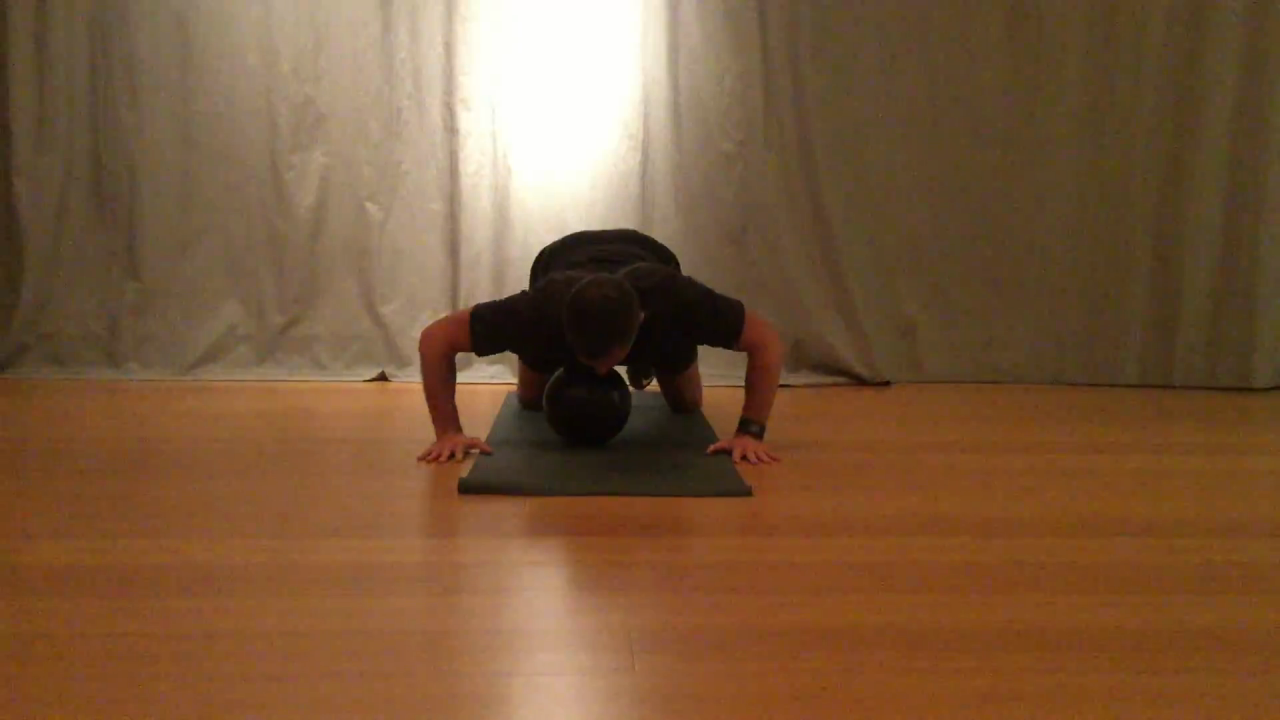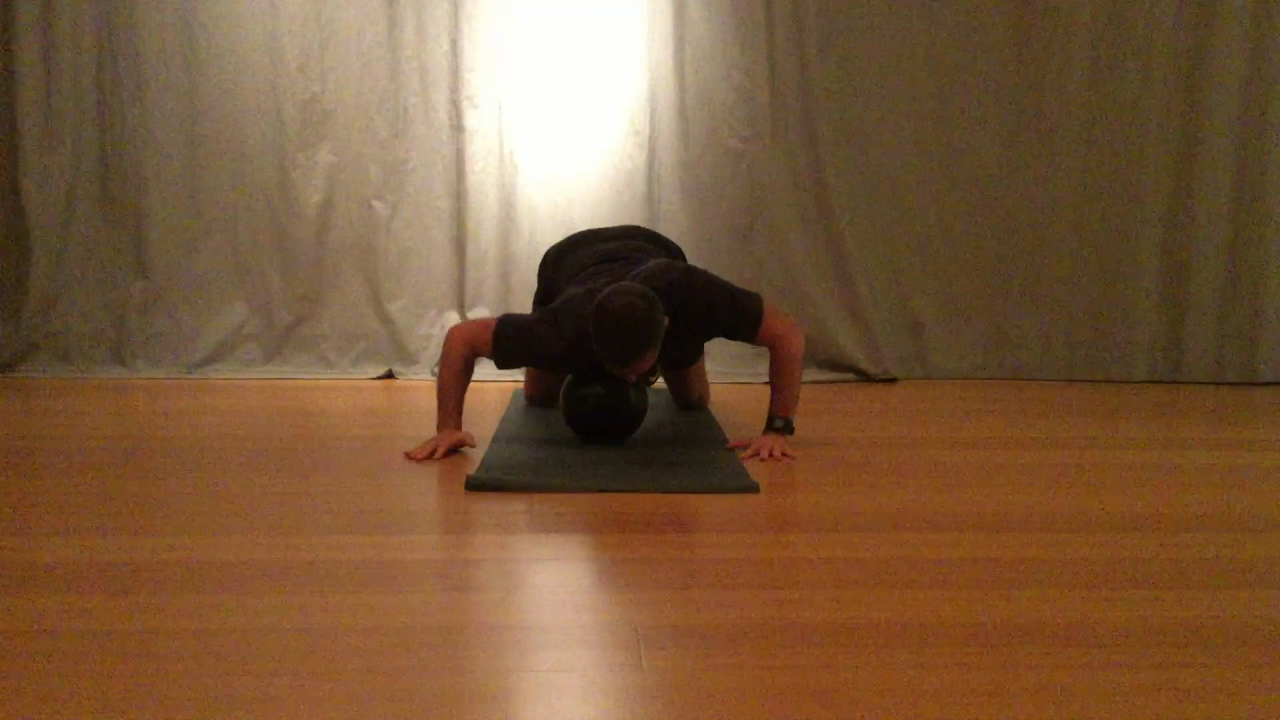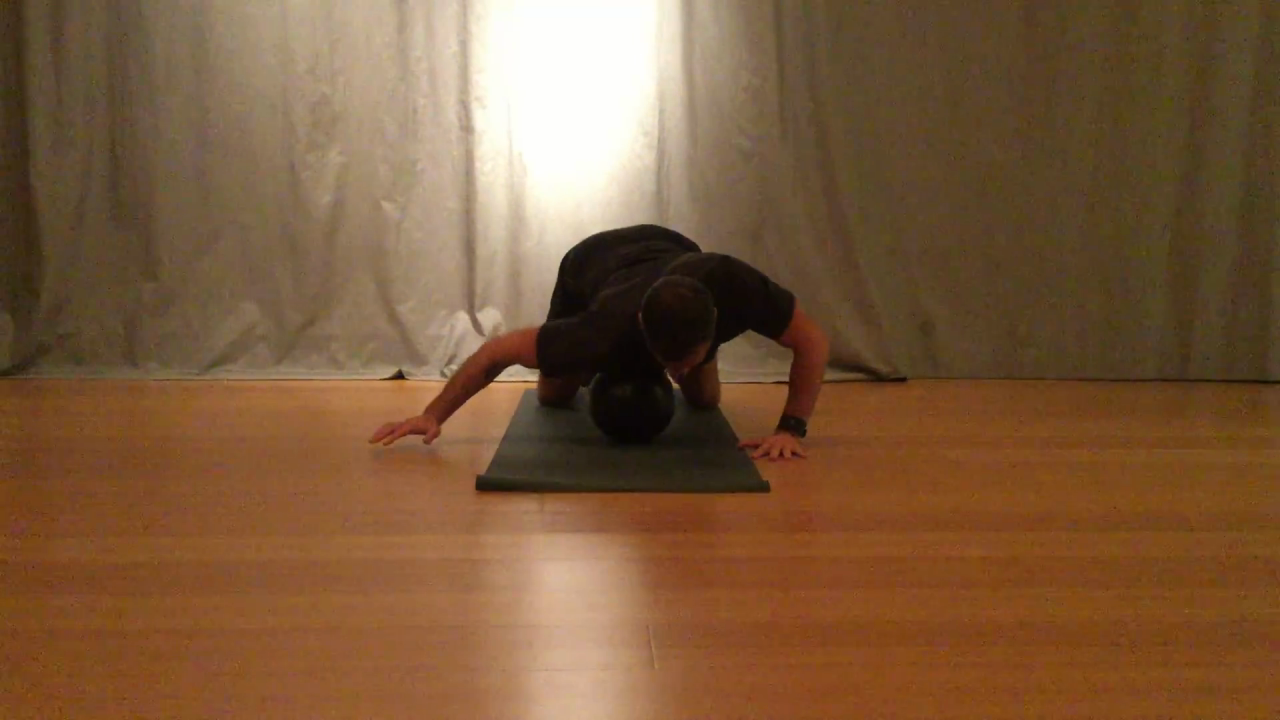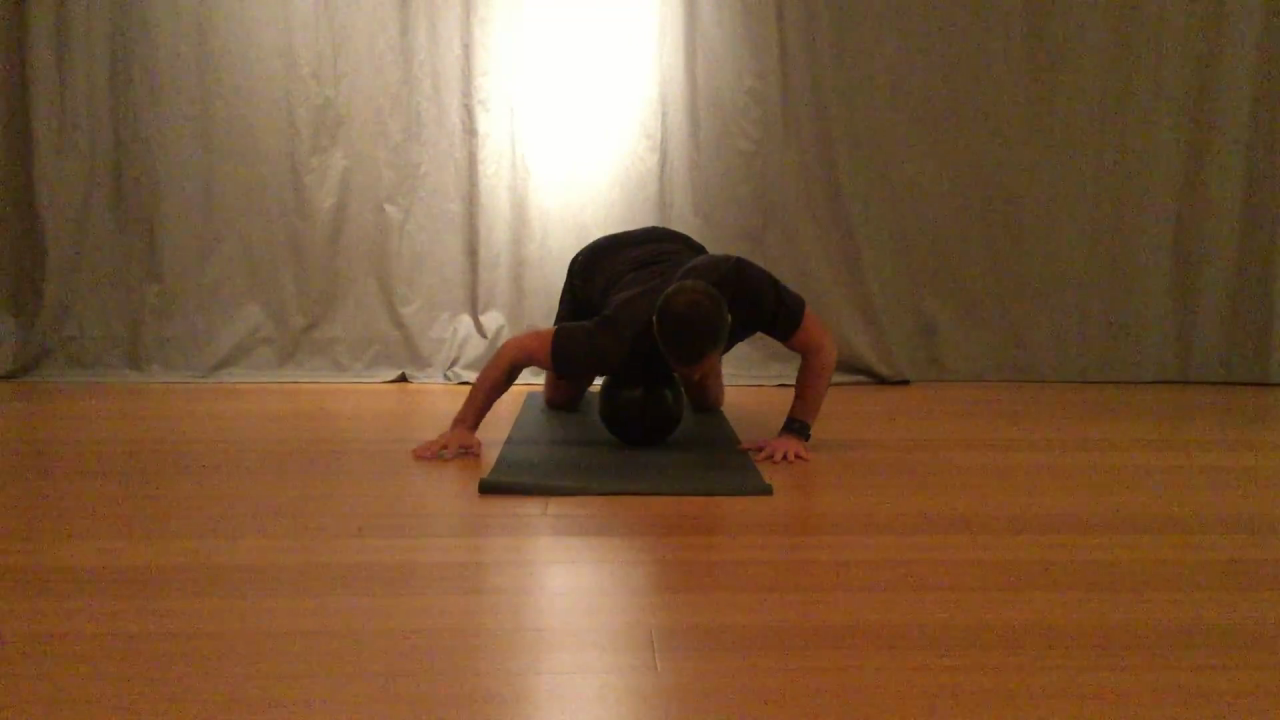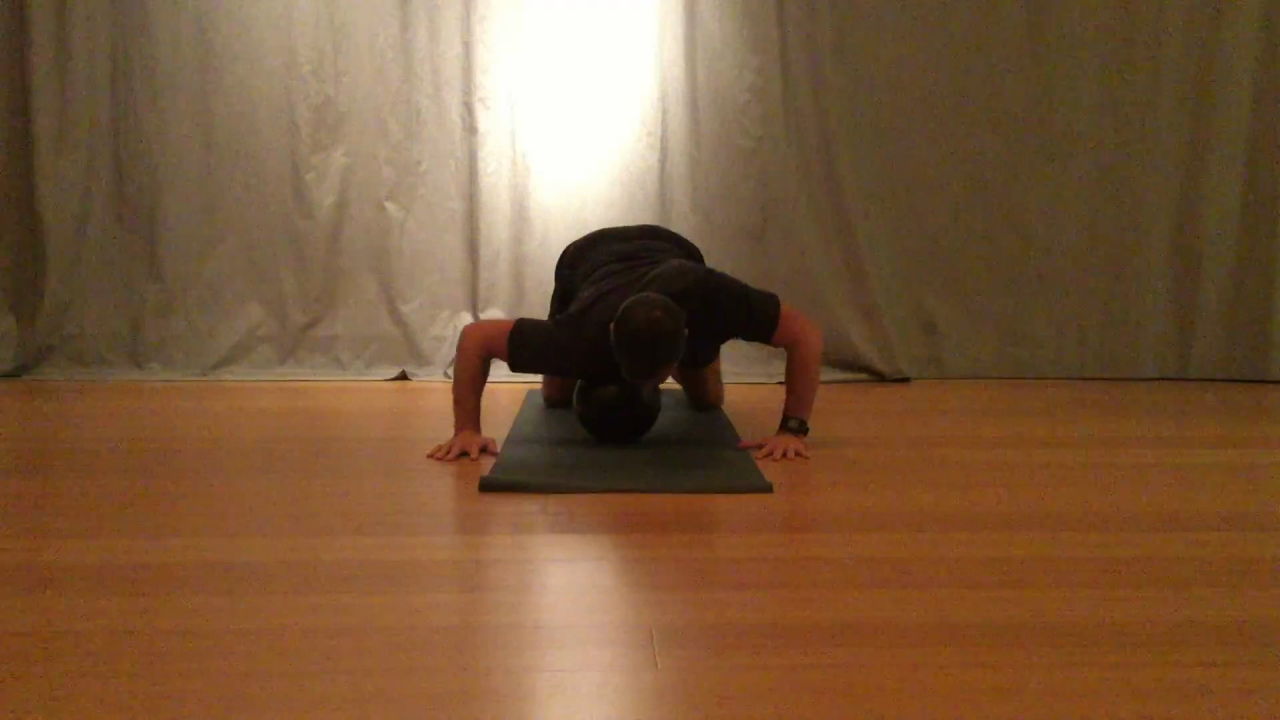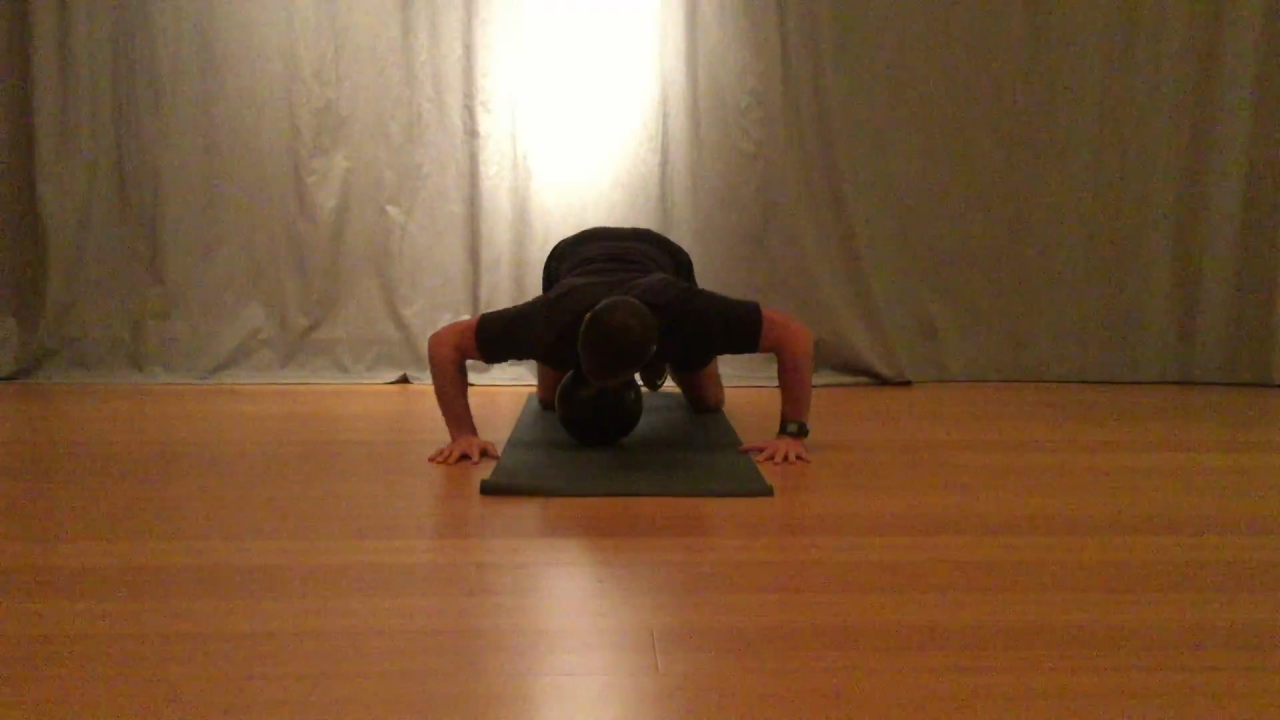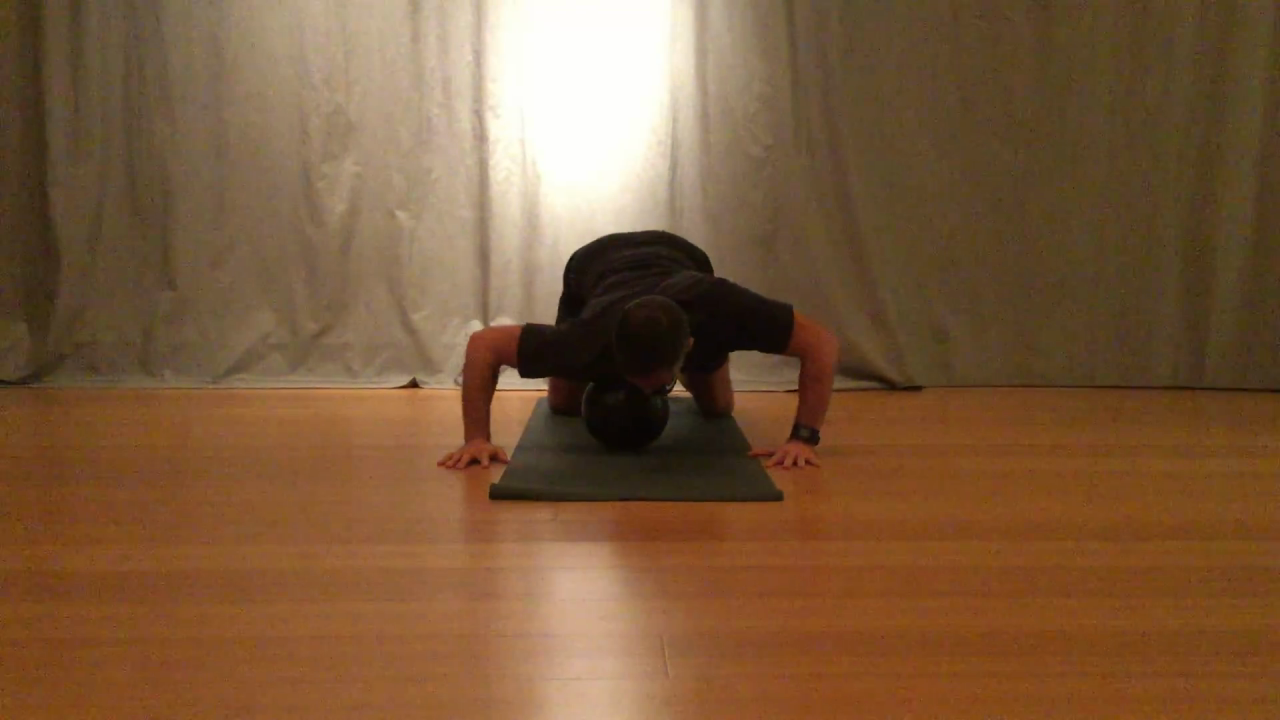
dt=0.7s
person 1, frame 1
left shoulder: (673, 298)
right shoulder: (541, 310)
left elbow: (767, 342)
right elbow: (435, 338)
left wrist: (750, 431)
right wrist: (447, 430)
left hip: (646, 257)
left knee: (687, 401)
right knee: (531, 398)
left ankle: (646, 365)
person 1, frame 2
left shoulder: (690, 294)
right shoulder: (564, 329)
left elbow: (788, 337)
right elbow: (460, 338)
left wrist: (777, 428)
right wrist: (448, 426)
left hip: (653, 253)
right hip: (568, 261)
left knee: (694, 399)
right knee: (539, 396)
left ankle: (661, 369)
right ankle: (568, 362)
person 1, frame 3
left shoulder: (732, 285)
right shoulder: (607, 329)
left elbow: (813, 343)
right elbow: (499, 348)
left wrist: (791, 428)
right wrist: (433, 415)
left hip: (670, 252)
right hip: (588, 265)
left knee: (705, 398)
right knee: (553, 395)
right ankle: (590, 364)
person 1, frame 4
left shoulder: (743, 286)
right shoulder: (622, 334)
left elbow: (821, 347)
right elbow: (518, 348)
left wrist: (795, 431)
right wrist: (463, 425)
left hip: (676, 254)
right hip: (596, 267)
left knee: (709, 402)
right knee: (560, 399)
right ankle: (609, 358)
person 1, frame 5
left shoulder: (707, 296)
right shoulder: (580, 336)
left elbow: (807, 337)
right elbow: (474, 337)
left wrist: (792, 428)
right wrist: (467, 428)
left hip: (670, 254)
right hip: (585, 260)
left knee: (708, 398)
right knee: (556, 397)
left ankle: (680, 375)
person 1, frame 6
left shoulder: (683, 309)
right shoulder: (553, 321)
left elbow: (796, 338)
right elbow: (443, 343)
left wrist: (792, 432)
right wrist: (462, 433)
left hip: (661, 257)
left knee: (708, 402)
right knee: (551, 400)
left ankle: (665, 366)
person 1, frame 7
left shoulder: (717, 307)
right shoulder: (592, 338)
left elbow: (822, 345)
right elbow: (482, 344)
left wrist: (804, 437)
right wrist: (476, 438)
left hip: (679, 260)
right hip: (593, 266)
left knee: (718, 406)
right knee: (562, 405)
left ankle: (686, 380)
